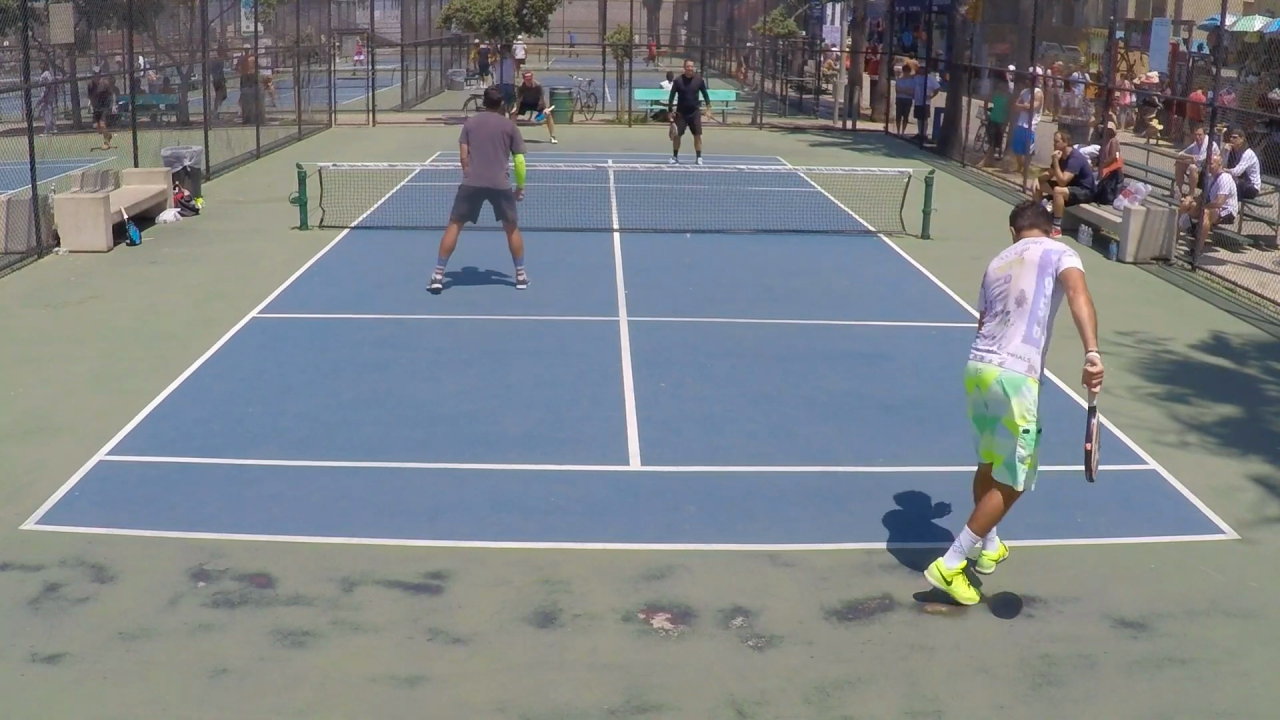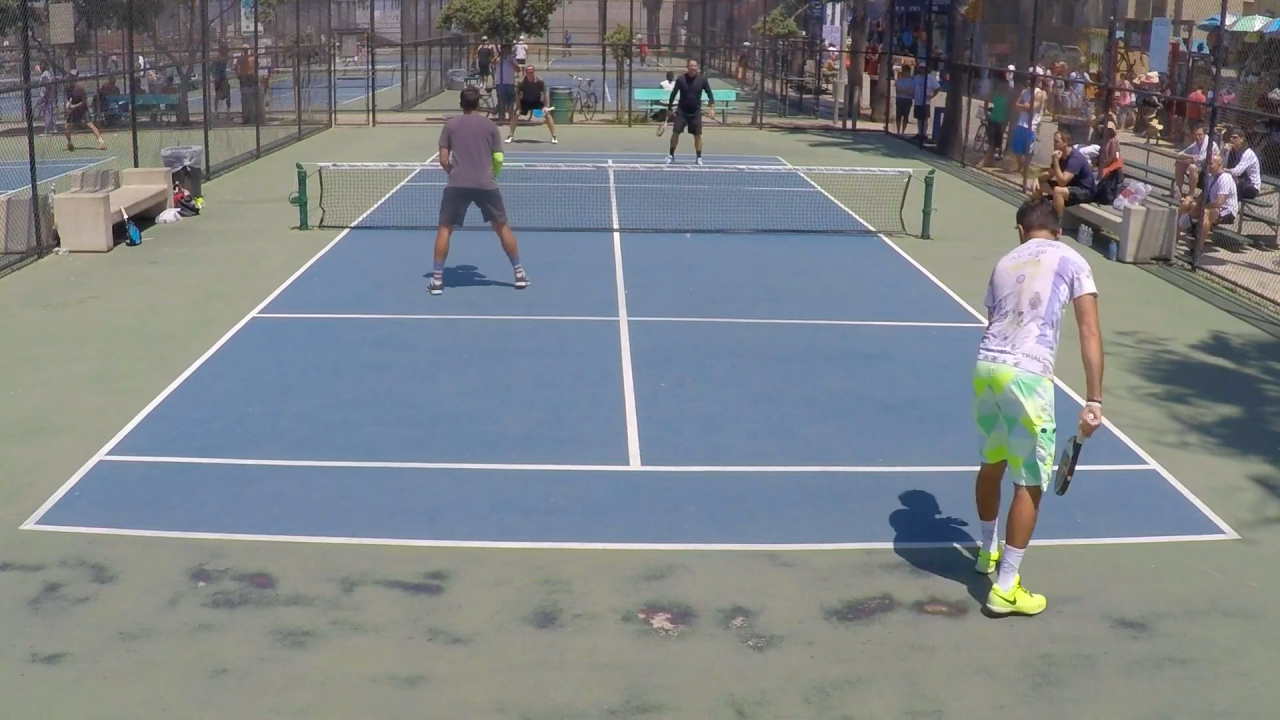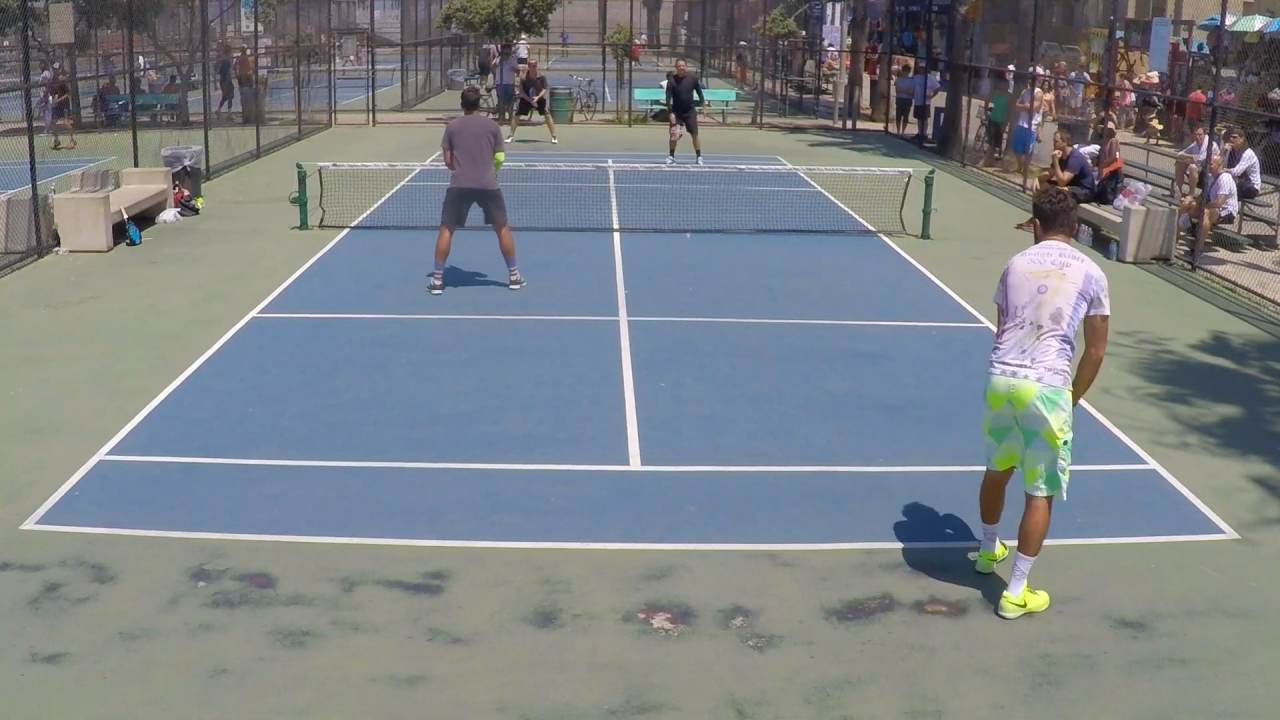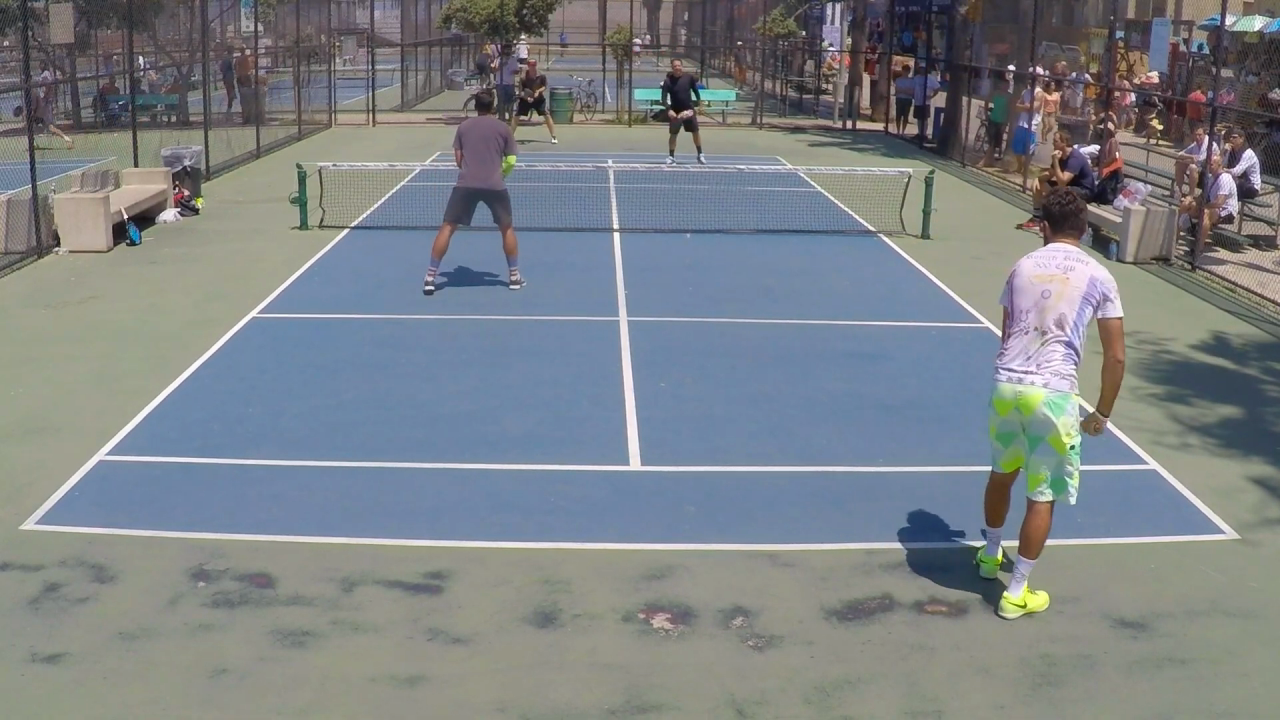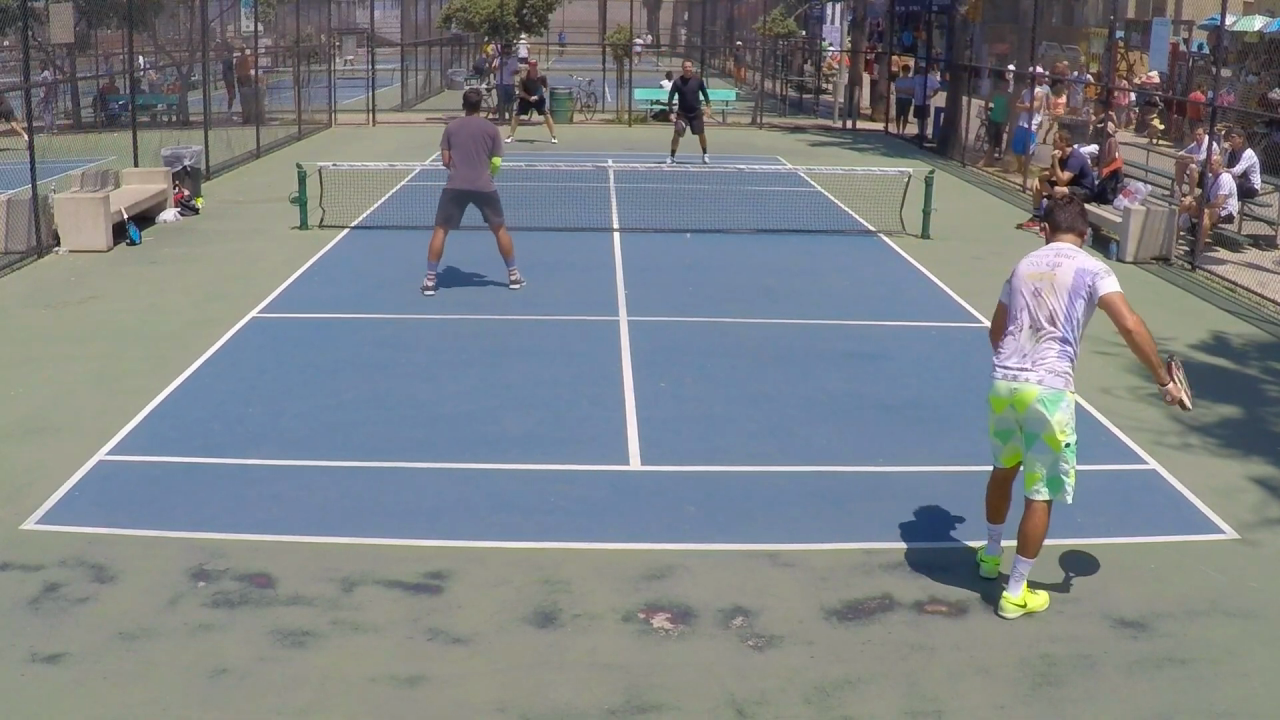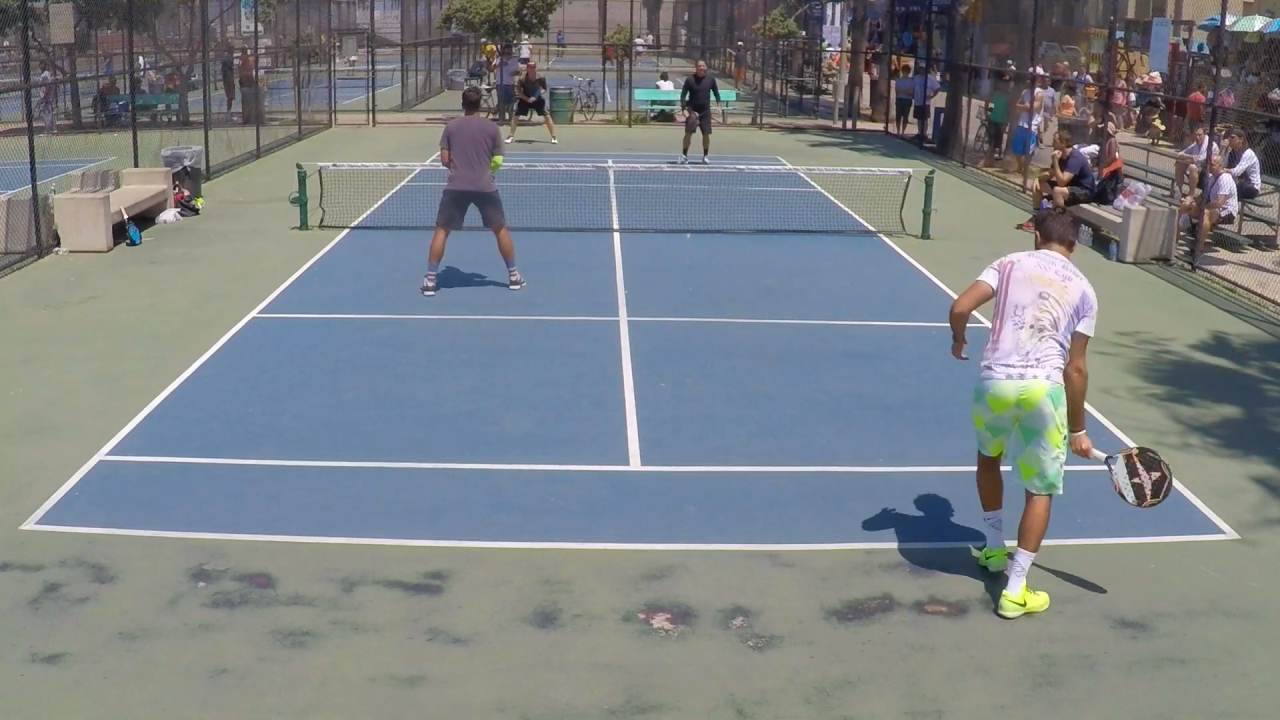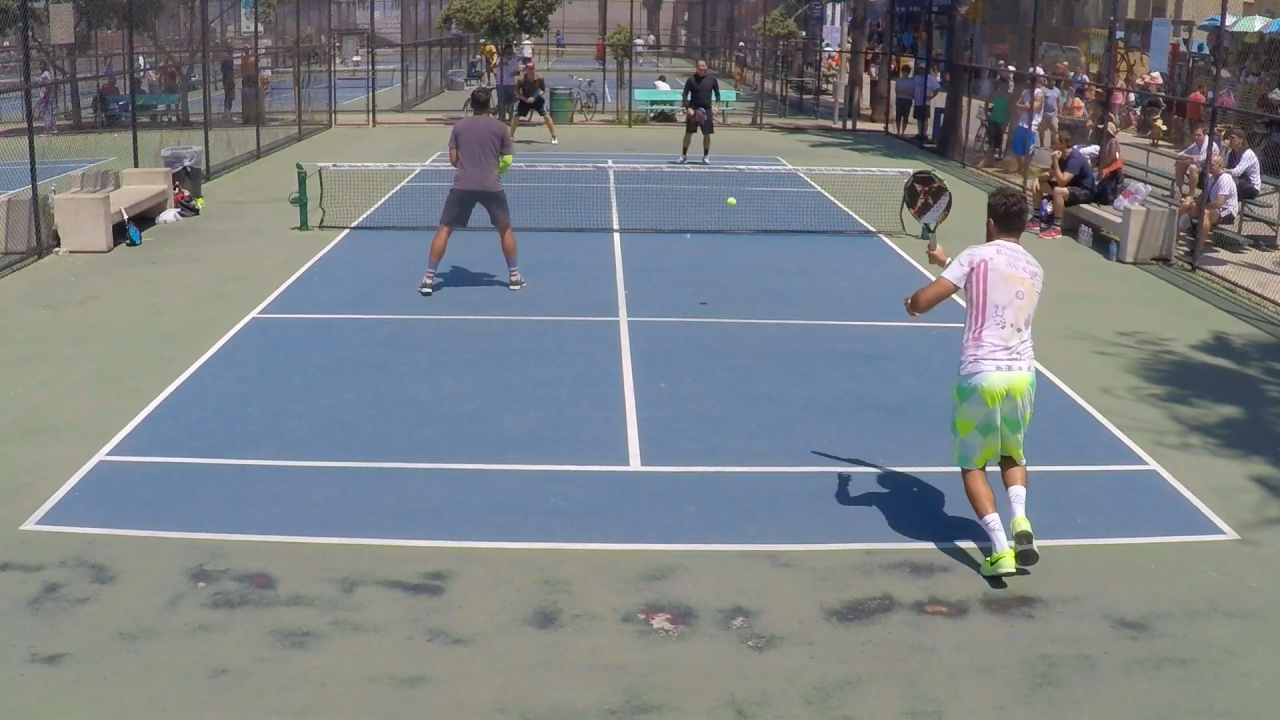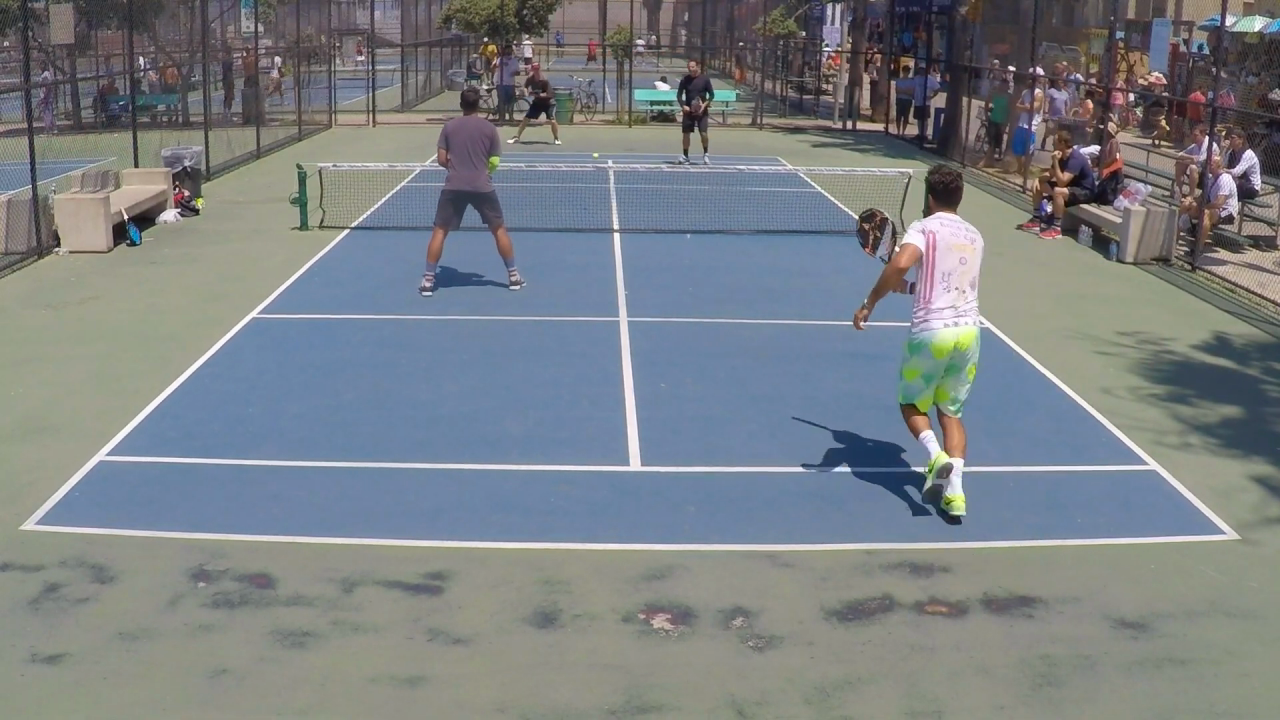
dt=0.3s
person 1, frame 1
left shoulder: (998, 262)
right shoulder: (1059, 252)
right elbow: (1078, 296)
right wrist: (1092, 353)
left hip: (976, 366)
right hip: (1014, 374)
left knee: (988, 465)
right knee: (1009, 483)
left ankle: (989, 547)
right ankle: (949, 565)
person 1, frame 2
left shoulder: (1005, 263)
right shoulder: (1071, 260)
right elbow: (1089, 333)
right wrist: (1093, 399)
left hip: (986, 366)
right hip: (1028, 375)
left knee: (991, 464)
right knee: (1029, 484)
left ankle: (989, 550)
right ankle: (1005, 587)
person 1, frame 3
left shoulder: (1015, 264)
right shoulder: (1091, 274)
right elbow: (1095, 353)
right wrist: (1072, 399)
left hip: (1000, 380)
right hip: (1046, 388)
left knee: (997, 471)
right knee: (1040, 493)
left ankle: (988, 551)
right ankle: (1016, 593)
person 1, frame 4
left shoulder: (1022, 267)
right shoulder: (1098, 277)
right elbow: (1116, 356)
right wrist: (1102, 413)
left hip: (1005, 385)
right hip: (1053, 394)
left knee: (1001, 475)
right knee: (1042, 497)
left ankle: (990, 555)
right ankle: (1016, 594)
person 1, frame 5
left shoulder: (1025, 265)
right shoulder: (1091, 268)
left elbow: (997, 330)
right elbow: (1130, 325)
right wrist: (1165, 381)
left hip: (1002, 383)
right hip: (1047, 391)
left knee: (1003, 469)
right knee: (1041, 494)
left ankle: (990, 554)
right ankle: (1015, 593)
person 1, frame 6
left shoulder: (1010, 263)
right shoulder: (1083, 289)
left elbow: (959, 309)
right elbow: (1075, 368)
left wrist: (958, 341)
right wrist: (1078, 430)
left hip: (995, 383)
right hip: (1044, 389)
left knee: (988, 458)
right knee: (1041, 491)
left ankle: (994, 550)
right ankle: (1015, 591)
person 1, frame 7
left shoulder: (976, 257)
right shoulder: (1034, 269)
left elbow: (927, 299)
left wrist: (912, 306)
right wrist: (950, 265)
left hip: (980, 375)
right hip: (1021, 374)
left knee: (972, 466)
right knee: (1011, 455)
left ankle: (1000, 553)
right ankle: (1019, 524)
person 1, frame 8
left shoulder: (923, 228)
right shoulder: (975, 238)
left elbow: (899, 266)
left wrist: (868, 305)
right wrist: (911, 287)
left hip: (930, 332)
right hip: (969, 332)
left knee: (912, 406)
right knee: (950, 413)
left ankle: (937, 460)
right ankle: (955, 494)
person 2, frame 1
left shoulder: (470, 123)
right shoulder: (510, 126)
left elbow: (463, 156)
right elbow: (520, 161)
right wrist: (520, 187)
left hip: (471, 183)
right hip: (500, 184)
left knee: (454, 226)
right knee: (512, 228)
left ankle: (438, 275)
right ankle: (520, 275)
person 2, frame 2
left shoulder: (450, 125)
right shoulder: (490, 126)
left elbow: (443, 159)
right elbow: (498, 159)
left hip: (457, 184)
right hip: (486, 184)
left knee: (445, 229)
right knee: (502, 227)
left ankle: (437, 279)
right ankle: (519, 274)
person 2, frame 3
left shoulder: (452, 126)
right shoulder: (492, 126)
left elbow: (448, 161)
right elbow: (500, 158)
left hip: (459, 185)
right hip: (488, 185)
left knee: (446, 229)
right knee: (502, 228)
left ankle: (437, 280)
right ankle: (514, 275)
person 2, frame 4
left shoulder: (464, 127)
right shoulder: (504, 128)
left elbow: (459, 160)
right elbow: (511, 162)
left hip: (466, 184)
right hip: (495, 186)
left knee: (447, 227)
right knee: (507, 228)
left ankle: (431, 276)
right ankle: (514, 276)
person 2, frame 5
left shoulder: (451, 127)
right shoulder: (491, 129)
left elbow: (445, 160)
right elbow: (496, 163)
left hip: (455, 186)
right hip: (484, 187)
left knee: (440, 230)
right knee: (500, 229)
left ankle: (430, 280)
right ankle: (514, 275)
person 2, frame 6
left shoulder: (451, 127)
right shoulder: (491, 128)
left elbow: (444, 160)
right elbow: (497, 162)
left hip: (456, 187)
right hip: (485, 187)
left knee: (442, 231)
right knee: (501, 230)
left ankle: (431, 280)
right ankle: (513, 276)
person 2, frame 7
left shoulder: (459, 126)
right shoulder: (500, 128)
left elbow: (453, 159)
right elbow: (507, 161)
left hip: (462, 186)
right hip: (491, 187)
left knee: (444, 229)
right knee: (505, 229)
left ankle: (429, 278)
right ankle: (514, 276)
person 2, frame 8
left shoulder: (449, 126)
right shoulder: (489, 128)
left elbow: (441, 160)
right elbow: (494, 162)
left hip: (453, 187)
right hip: (482, 187)
left knee: (439, 231)
right knee: (499, 230)
left ankle: (428, 280)
right ankle: (513, 277)
